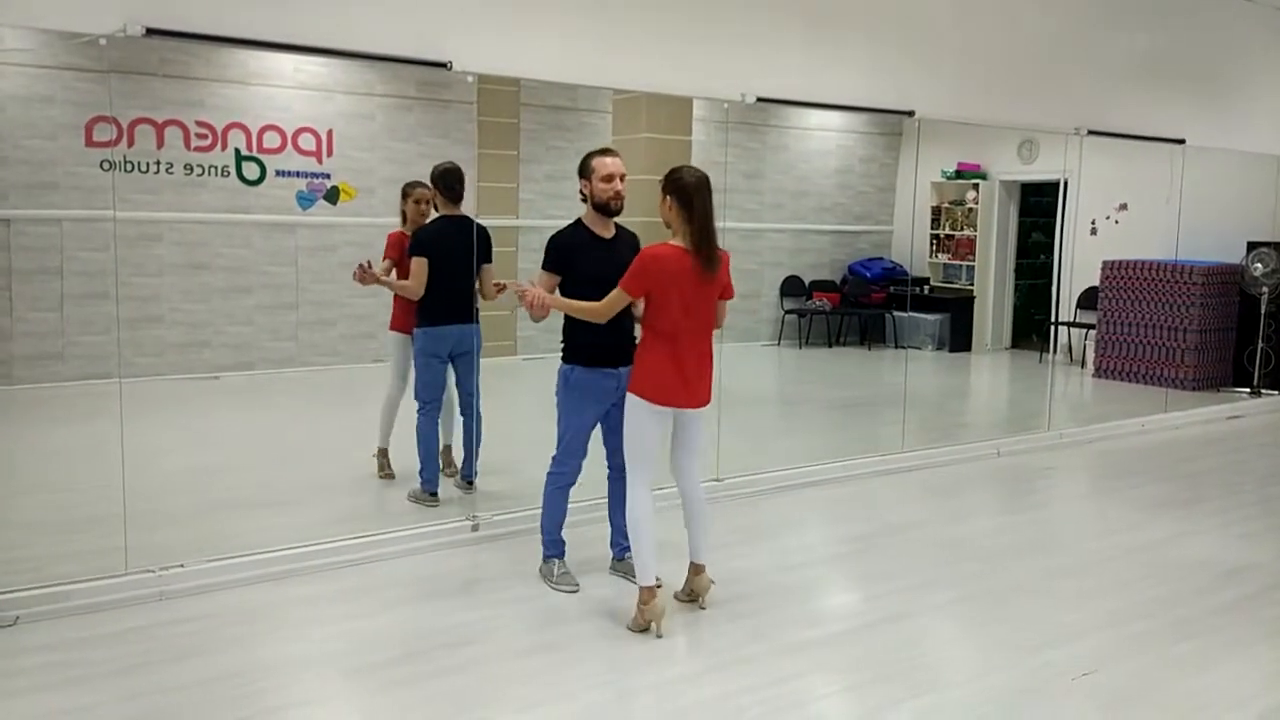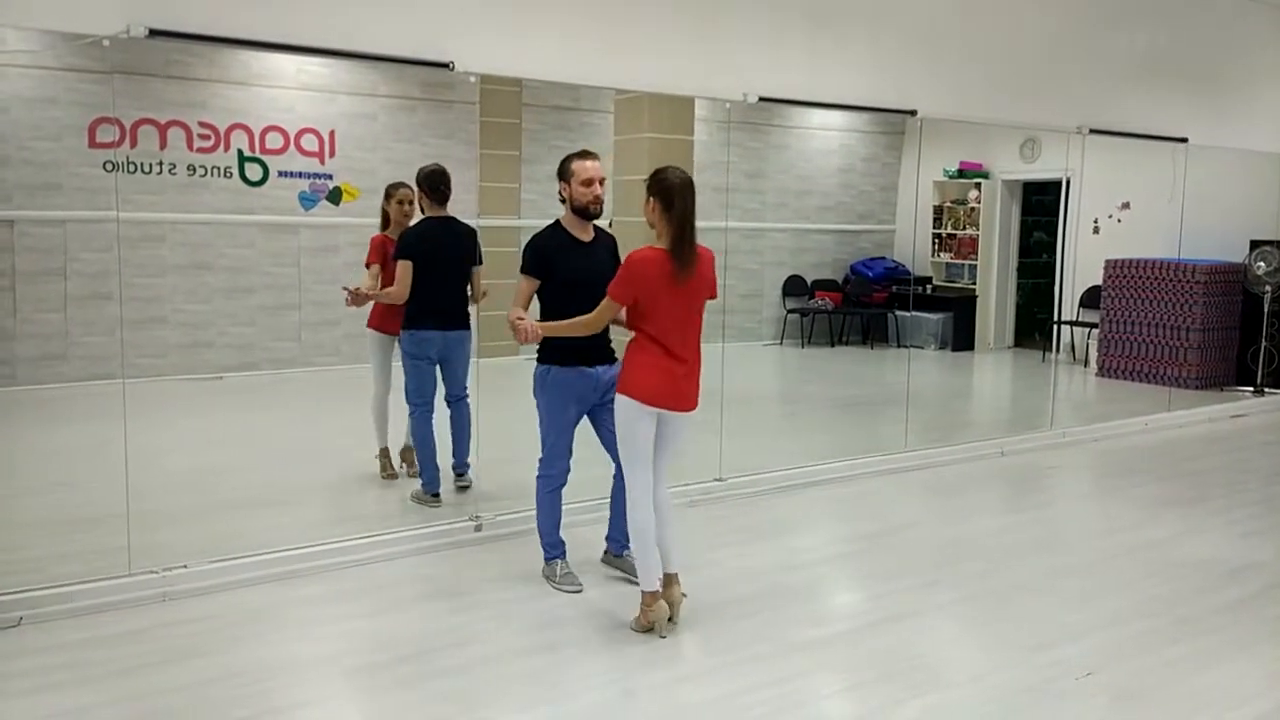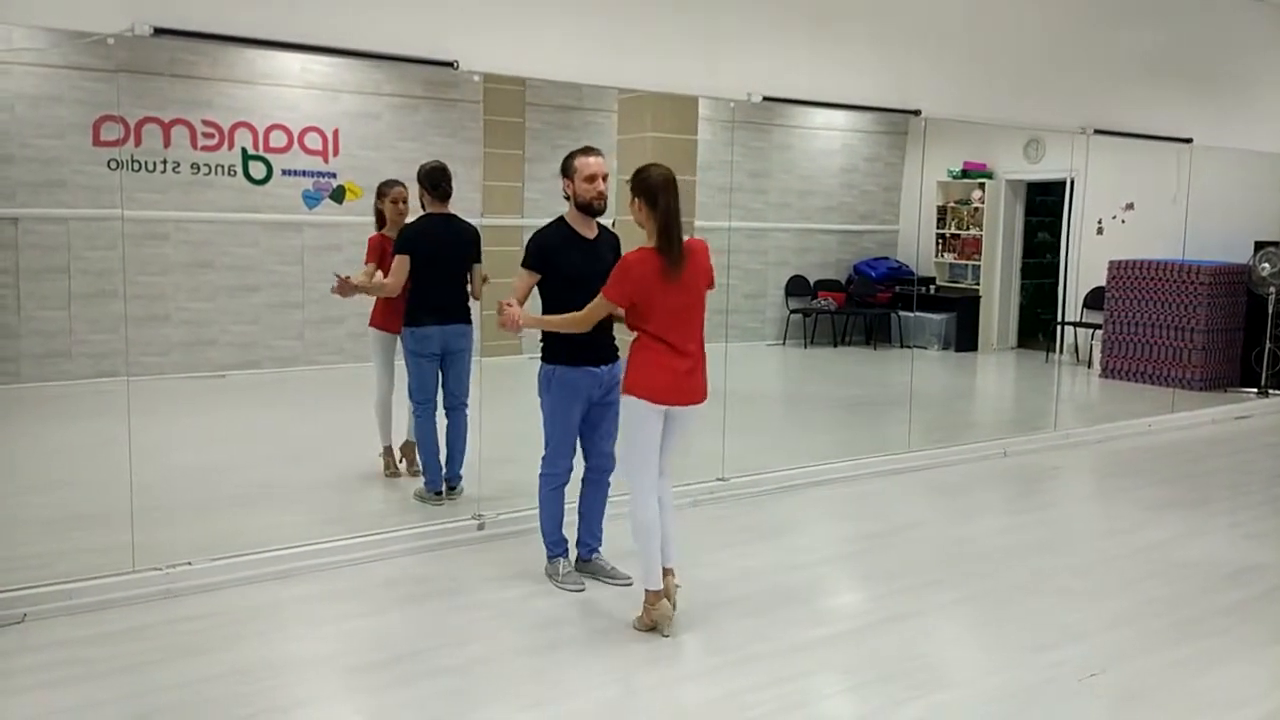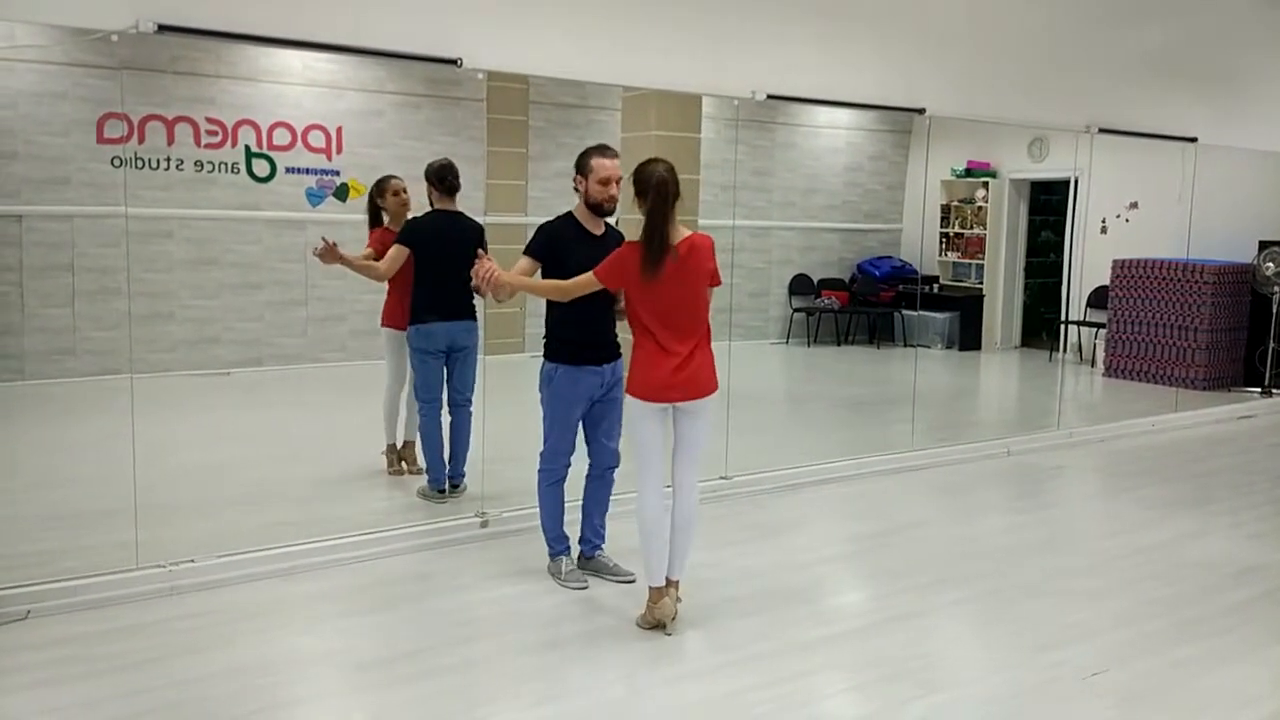
dt=0.4s
person 1, frame 1
left shoulder: (654, 258)
right shoulder: (719, 259)
left elbow: (602, 313)
left wrist: (547, 299)
left hip: (652, 386)
right hip: (697, 386)
left knee: (638, 485)
right knee: (688, 475)
left ankle: (649, 595)
right ankle: (698, 572)
person 1, frame 2
left shoulder: (639, 262)
right shoulder: (705, 260)
left elbow: (594, 324)
left wrist: (540, 328)
left hip: (640, 385)
right hip: (683, 388)
left knee: (638, 490)
right knee: (657, 484)
left ankle: (652, 599)
right ankle: (670, 582)
person 1, frame 3
left shoulder: (634, 264)
right shoulder: (699, 252)
left elbow: (585, 321)
left wrist: (527, 319)
left hip: (648, 384)
right hip: (690, 384)
left knee: (641, 487)
right knee: (659, 479)
left ankle: (655, 599)
right ankle: (667, 574)
person 1, frame 4
left shoulder: (630, 257)
right shoulder: (704, 247)
left elbow: (566, 291)
left wrist: (503, 278)
left hip: (649, 384)
right hip: (696, 382)
left knee: (650, 486)
right knee: (686, 481)
left ankle: (657, 596)
right ankle: (673, 586)
person 2, frame 1
left shoulder: (630, 242)
right shoulder: (565, 242)
right elbow: (538, 312)
right wrist: (536, 303)
left hip: (627, 372)
right hip: (583, 374)
left knee: (624, 467)
right knee: (567, 466)
left ankle: (622, 554)
right ankle: (552, 557)
person 2, frame 2
left shoulder: (607, 244)
right shoulder: (543, 245)
right elbow: (519, 308)
right wrist: (521, 324)
left hip: (607, 370)
right hip: (560, 374)
right knee: (554, 470)
left ankle: (618, 548)
right ankle: (554, 558)
person 2, frame 3
left shoulder: (610, 241)
right shoulder: (547, 240)
right elbow: (515, 299)
right wrist: (512, 312)
left hip: (609, 369)
right hip: (563, 373)
left knee: (601, 467)
right knee: (557, 467)
left ankle: (588, 554)
right ankle: (556, 557)
person 2, frame 4
left shoulder: (616, 239)
right shoulder: (554, 233)
right elbow: (507, 289)
left hip: (610, 368)
right hip: (566, 370)
left knee: (605, 462)
right knee: (556, 463)
left ankle: (592, 550)
right ankle: (559, 554)
person 3, frame 1
left shoulder: (425, 234)
right shoulder: (480, 233)
left elbow: (415, 290)
right elbow: (487, 292)
left wrist: (380, 280)
right wrist: (497, 289)
left hip: (432, 331)
right hip: (468, 329)
left knee: (429, 409)
right knee: (470, 404)
left ankle: (428, 487)
right ankle: (468, 475)
person 3, frame 2
left shoulder: (411, 237)
right shoulder: (468, 235)
left elbow: (400, 294)
right elbow: (476, 294)
left wrist: (369, 295)
right wrist: (478, 296)
left hip: (419, 334)
right hip: (457, 332)
left knee: (421, 409)
right knee: (458, 399)
left ankle: (430, 488)
right ankle: (461, 470)
person 3, frame 3
left shoulder: (411, 232)
right shoulder: (469, 232)
left elbow: (393, 286)
right elbow: (476, 291)
left wrist: (358, 286)
right wrist: (479, 286)
left hip: (422, 330)
right hip: (459, 329)
left knee: (424, 407)
right knee: (457, 405)
left ankle: (433, 486)
right ankle: (453, 481)
person 3, frame 4
left shoulder: (417, 227)
right shoulder: (474, 230)
left elbow: (383, 271)
left wrist: (339, 258)
left hip: (427, 327)
right hip: (464, 326)
left knee: (429, 406)
right knee: (461, 404)
left ankle: (436, 483)
right ankle: (456, 478)
person 4, frame 1
right shoulder: (397, 238)
right elbow: (384, 272)
right hip: (404, 323)
left knee: (444, 388)
right knee: (396, 388)
left ankle: (447, 450)
right ankle: (382, 452)
person 4, frame 2
right shoulder: (380, 242)
right elbow: (373, 278)
right wrist: (362, 293)
right hip: (383, 324)
right knee: (381, 388)
left ankle: (409, 447)
right ankle: (383, 451)
person 4, frame 3
right shoulder: (377, 242)
right elbow: (368, 276)
right wrist: (351, 287)
right hip: (385, 321)
right knee: (385, 386)
left ankle: (410, 445)
right ankle: (387, 449)
person 4, frame 4
right shoulder: (381, 236)
right elbow: (366, 259)
right hip: (396, 318)
right knee: (395, 382)
left ankle: (409, 445)
right ankle: (391, 447)
